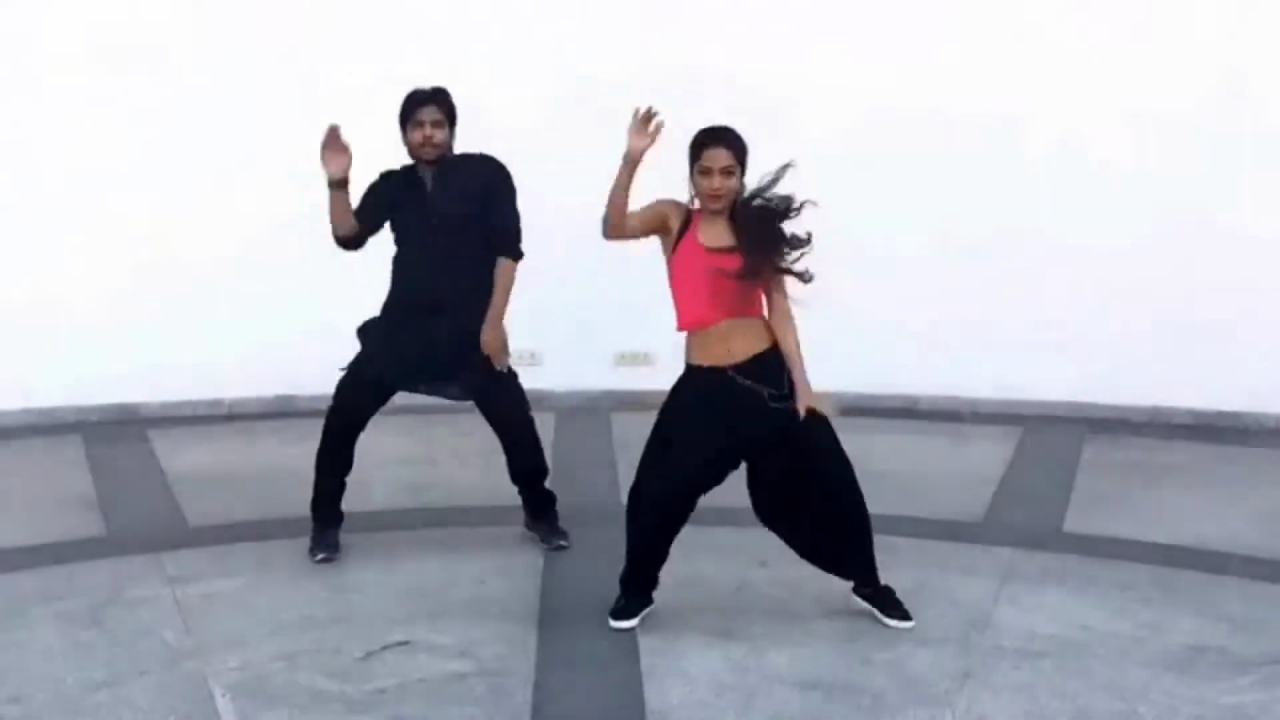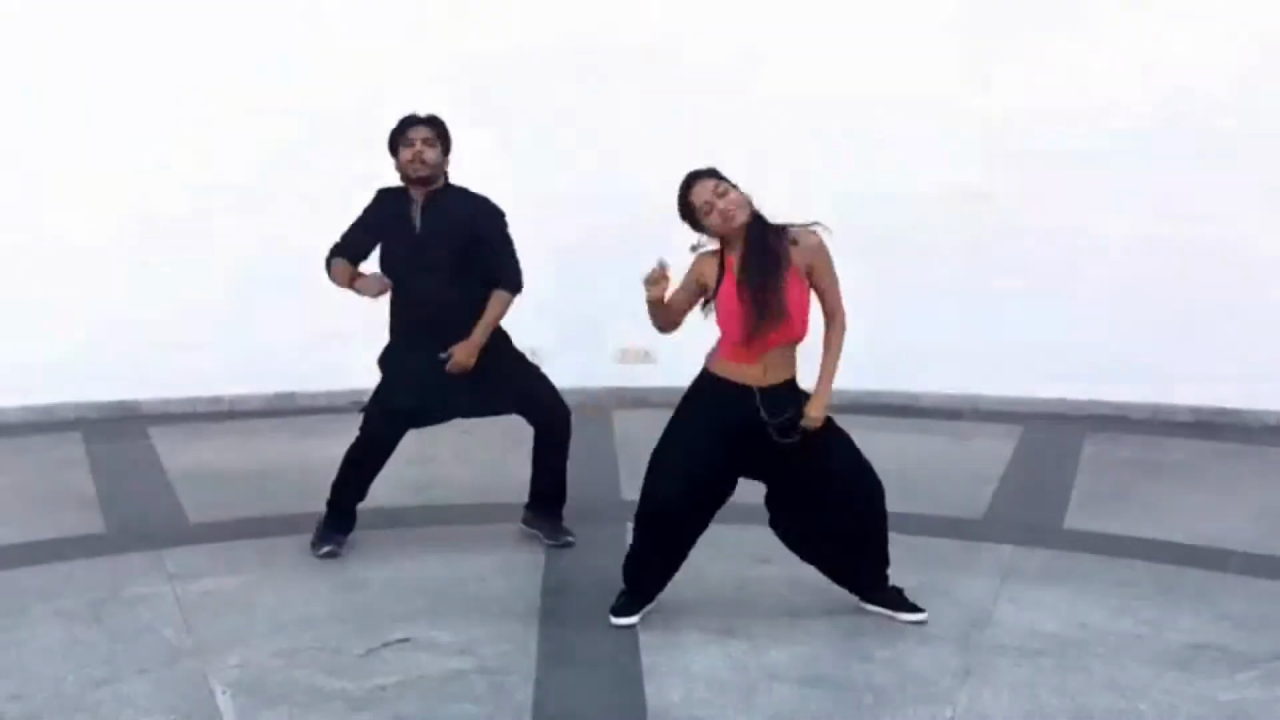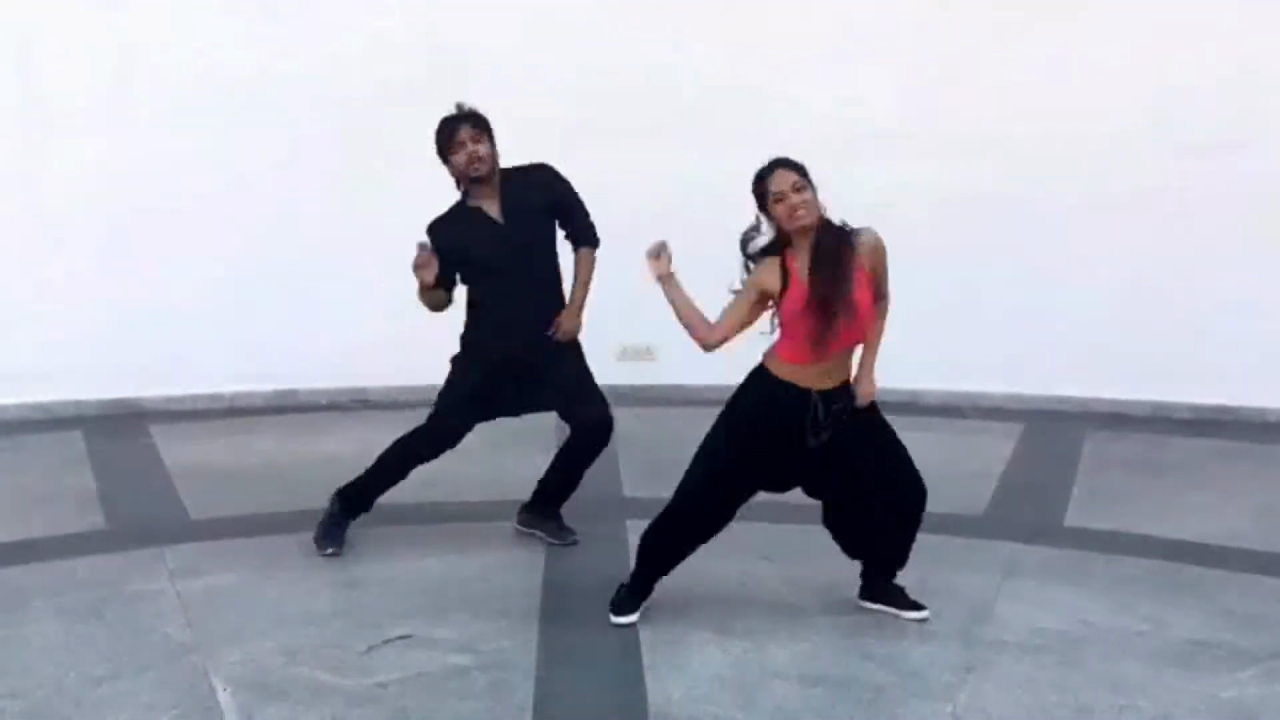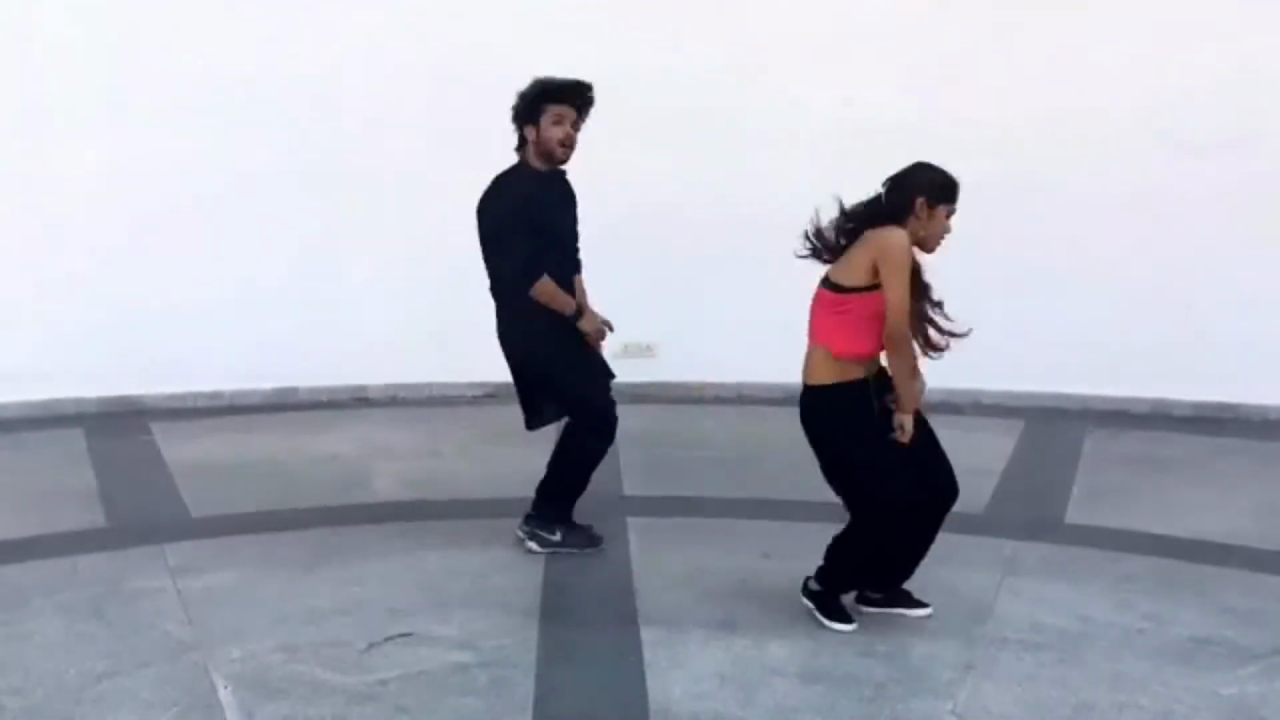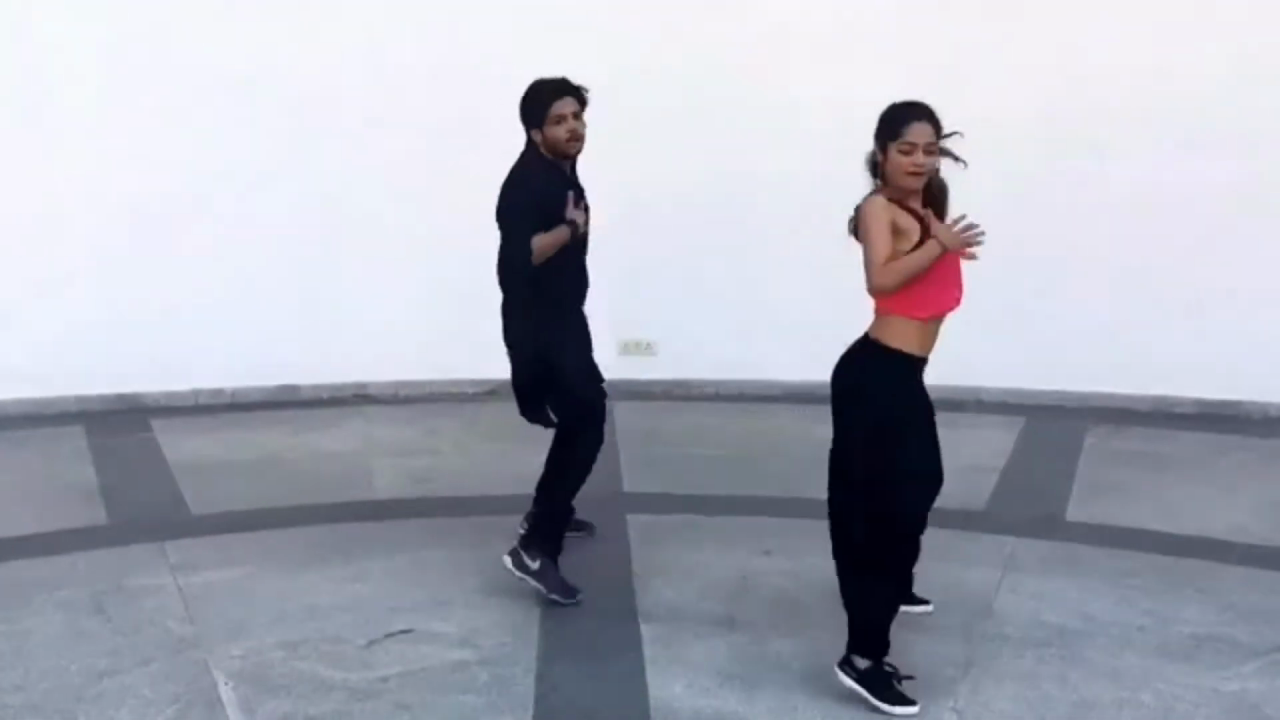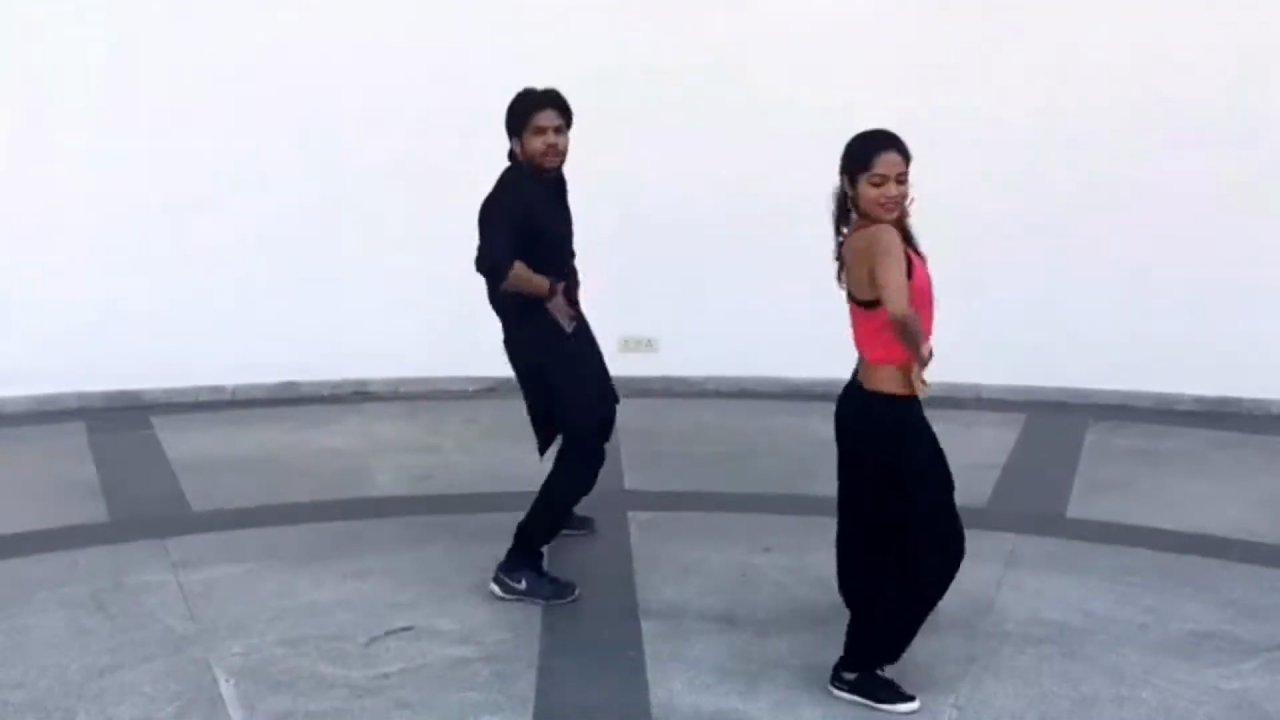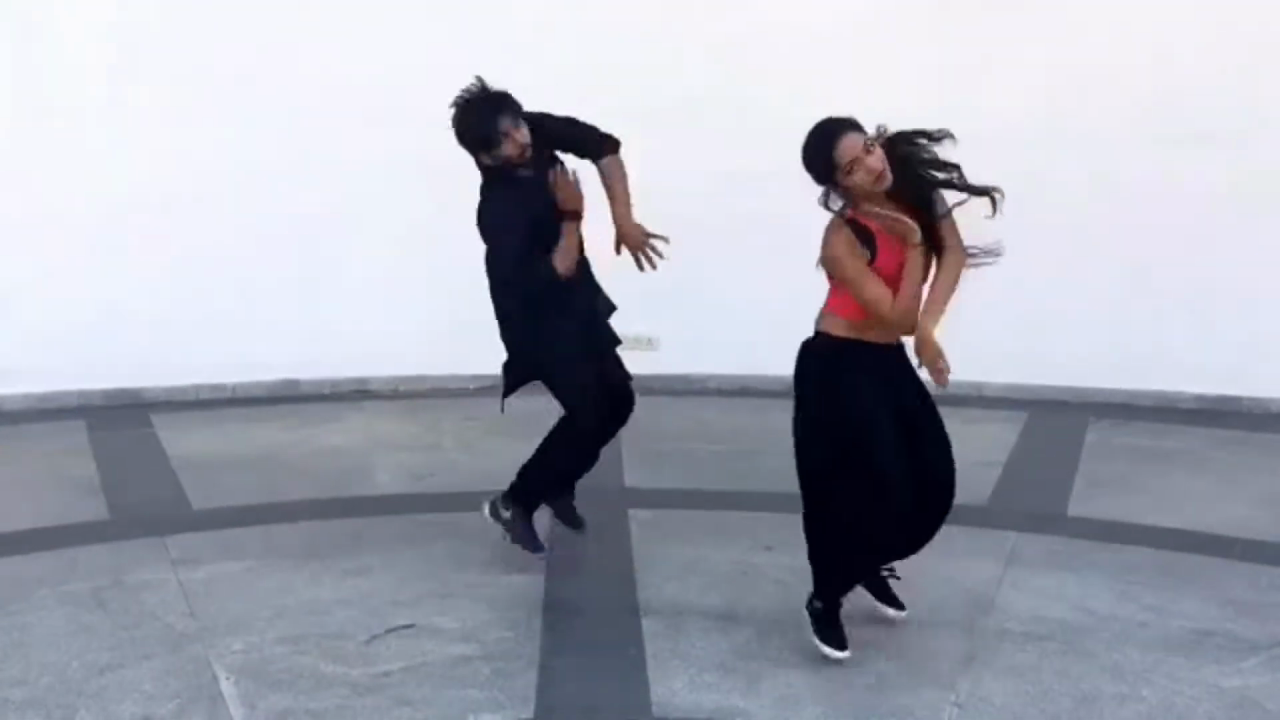
dt=0.4s
person 1, frame 1
left shoulder: (761, 228)
right shoulder: (674, 220)
left elbow: (779, 313)
right elbow: (617, 226)
left wrist: (802, 383)
right wrist: (632, 159)
left hip: (768, 379)
right hip: (704, 388)
left knee: (829, 486)
right knee: (655, 497)
left ankle: (870, 586)
right ankle: (635, 591)
person 1, frame 2
left shoulder: (803, 245)
right shoulder: (708, 266)
left elbow: (835, 320)
right elbow: (667, 324)
left wrist: (823, 392)
right wrist: (654, 298)
left hip: (784, 400)
right hip: (717, 400)
left knee: (856, 491)
right knee: (667, 499)
left ankle: (874, 586)
right ankle: (639, 587)
person 1, frame 3
left shoulder: (865, 247)
right shoulder: (769, 272)
left elbow: (879, 304)
right elbow: (711, 338)
left wrist: (868, 369)
right wrist: (666, 279)
left hip: (839, 400)
right hip: (773, 400)
left knee: (902, 494)
right knee: (708, 495)
left ankle: (878, 584)
right ankle: (639, 582)
person 1, frame 4
left shoulder: (890, 249)
right shoulder: (894, 245)
left elbow: (897, 339)
right elbow: (899, 335)
left wrist: (906, 402)
right wrist: (908, 399)
left hip: (867, 387)
right hip: (832, 399)
left knee: (935, 490)
right knee: (895, 505)
left ankle: (876, 584)
right ankle: (825, 582)
person 1, frame 5
left shoulder: (923, 204)
right shoulder: (879, 207)
left elbow: (937, 275)
right elbow: (884, 278)
right wrist: (941, 239)
left hip: (893, 372)
right hip: (879, 376)
left knee: (915, 486)
right knee: (887, 509)
left ankle: (888, 586)
right ankle: (864, 657)
person 1, frame 6
left shoulder: (881, 235)
right shoulder: (873, 244)
right elbow: (902, 309)
right wrist: (915, 364)
left hip: (872, 408)
right hip: (881, 415)
left knee: (892, 527)
right knee: (936, 541)
left ankle: (881, 596)
right ankle: (858, 668)
person 1, frame 7
left shoulder: (919, 182)
right shoulder: (841, 242)
left elbow: (953, 252)
right elbow: (898, 317)
left wrist: (930, 328)
right wrist: (907, 241)
left hip: (888, 361)
right hip: (835, 367)
left knee: (933, 482)
right knee: (866, 492)
left ankle: (874, 565)
right ankle: (825, 601)
person 2, frame 1
left shoulder: (486, 174)
right shoulder: (392, 186)
left elbow: (509, 250)
right elbow: (348, 237)
left wrist: (494, 322)
right wrist: (337, 182)
left hip: (469, 330)
right hip: (402, 328)
left knee: (517, 424)
right knee: (343, 418)
left ankle: (540, 512)
right ankle: (326, 520)
person 2, frame 2
left shoulder: (476, 210)
right shoulder: (385, 207)
left elbow: (508, 281)
right elbow: (337, 260)
left wrist: (475, 343)
right wrist: (361, 280)
left hip: (481, 345)
right hip: (413, 352)
left knee: (554, 416)
right knee: (373, 438)
left ankle: (543, 511)
right ankle: (337, 519)
person 2, frame 3
left shoulder: (539, 181)
right shoulder: (449, 229)
left elbow: (585, 239)
right elbow: (439, 301)
left wrist: (575, 308)
right wrist: (427, 282)
left hip: (552, 336)
right hip: (489, 347)
left knee: (596, 425)
right knee: (439, 433)
left ankle: (541, 510)
right ankle: (347, 504)
person 2, frame 4
left shoulder: (556, 185)
right shoulder: (509, 194)
right elbow: (522, 272)
left wrist: (585, 313)
right wrist: (580, 313)
left hip: (553, 320)
right hip: (532, 326)
left knee: (590, 415)
right knee: (597, 417)
left ankle: (546, 516)
right ankle: (547, 524)
person 2, frame 5
left shoulder: (560, 169)
right shoulder: (527, 180)
right elbow: (519, 256)
left wrist: (572, 222)
right wrist: (570, 227)
left hip: (561, 314)
right hip: (537, 320)
left knee: (580, 418)
right knee: (585, 424)
left ankle: (550, 511)
right ankle: (535, 550)
person 2, frame 6
left shoulder: (550, 184)
right shoulder: (512, 196)
right elbow: (494, 262)
left wrist: (557, 292)
right wrist: (551, 290)
left hip: (558, 335)
right hip: (535, 339)
left knee: (599, 414)
right knee: (587, 447)
left ankle: (555, 509)
right ankle: (517, 568)
person 2, frame 7
left shoulder: (538, 132)
right shoulder: (497, 208)
left elbow: (603, 144)
right elbow: (552, 277)
left wrist: (625, 219)
right wrist: (571, 217)
left hip: (577, 302)
right hip: (535, 317)
left knee: (617, 399)
right knee: (588, 414)
left ankle: (556, 486)
right ankle: (516, 503)
